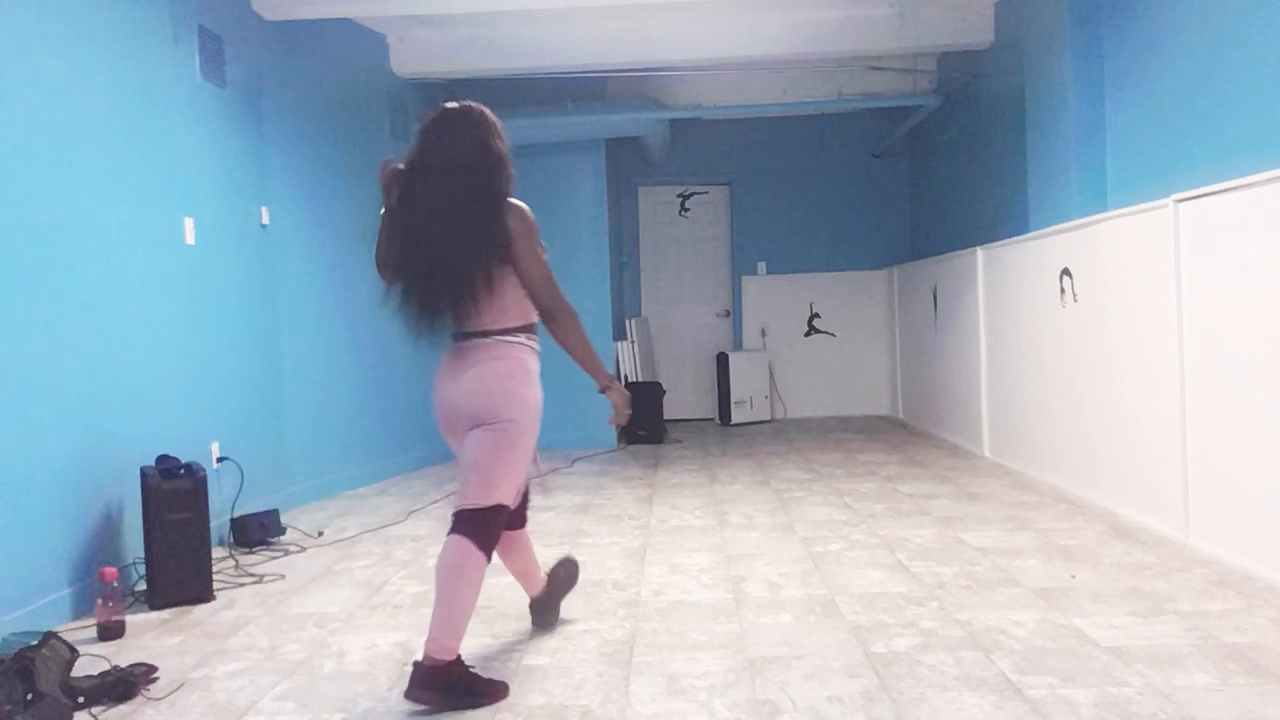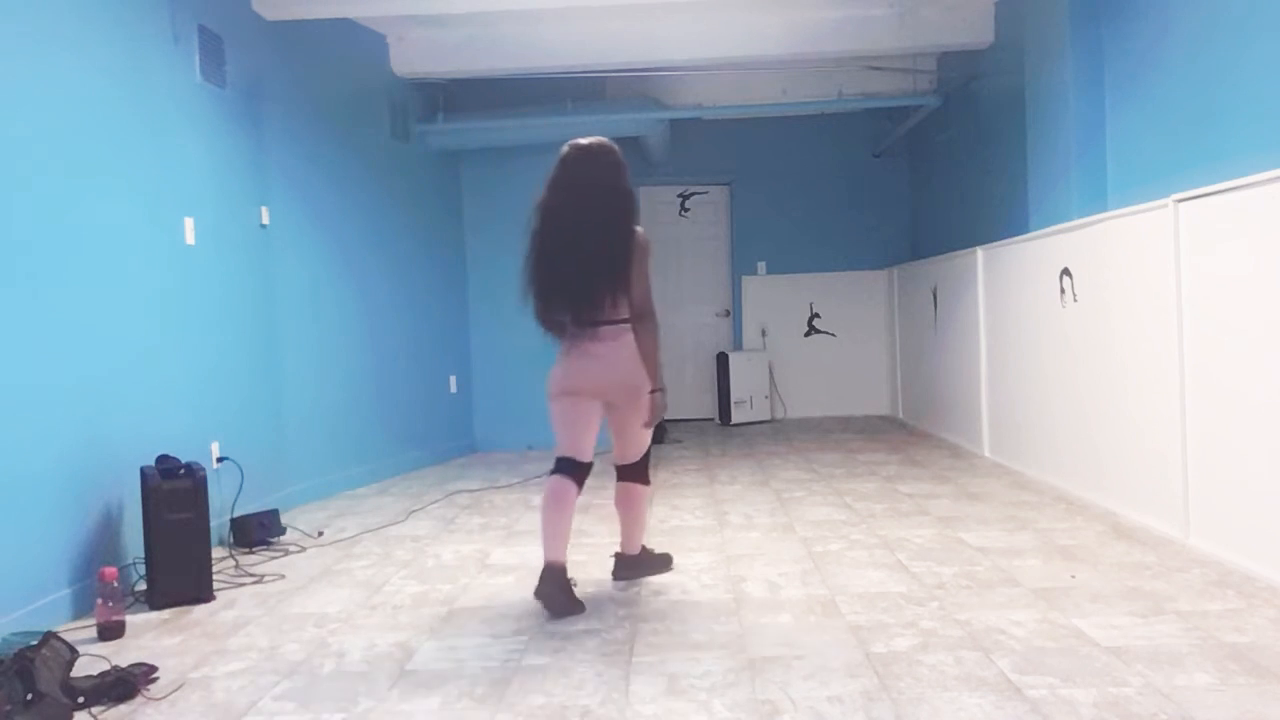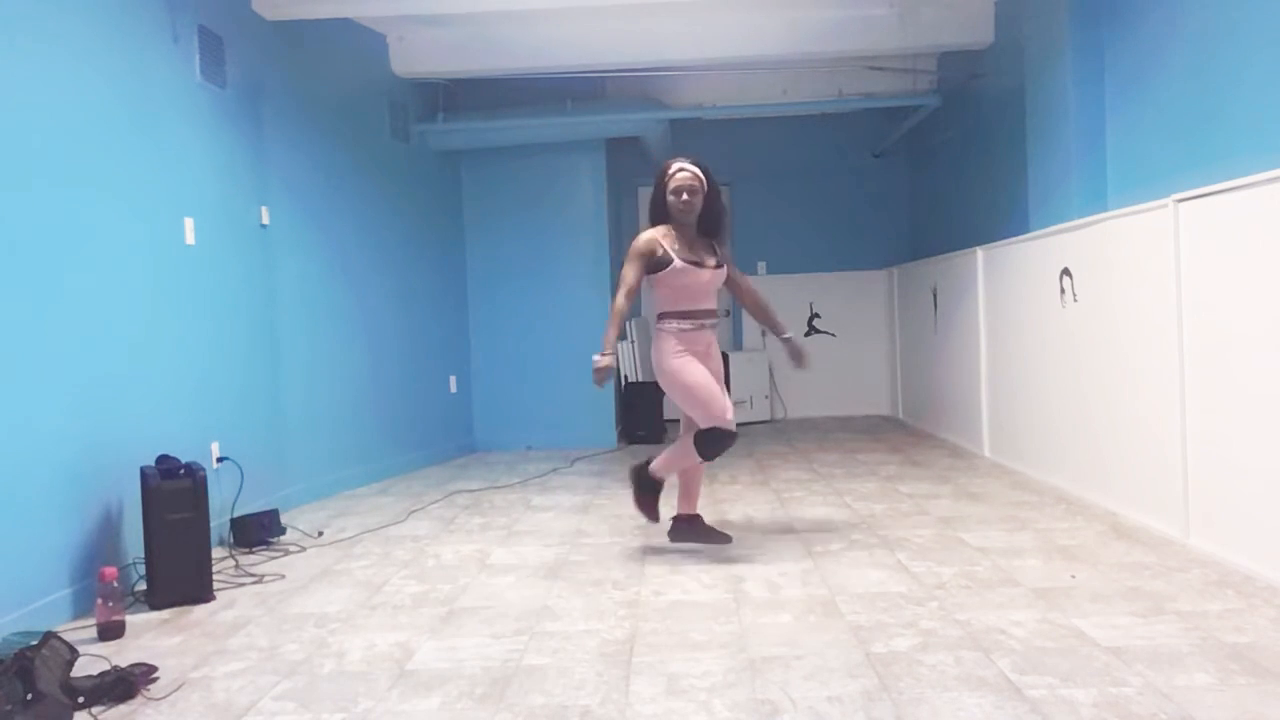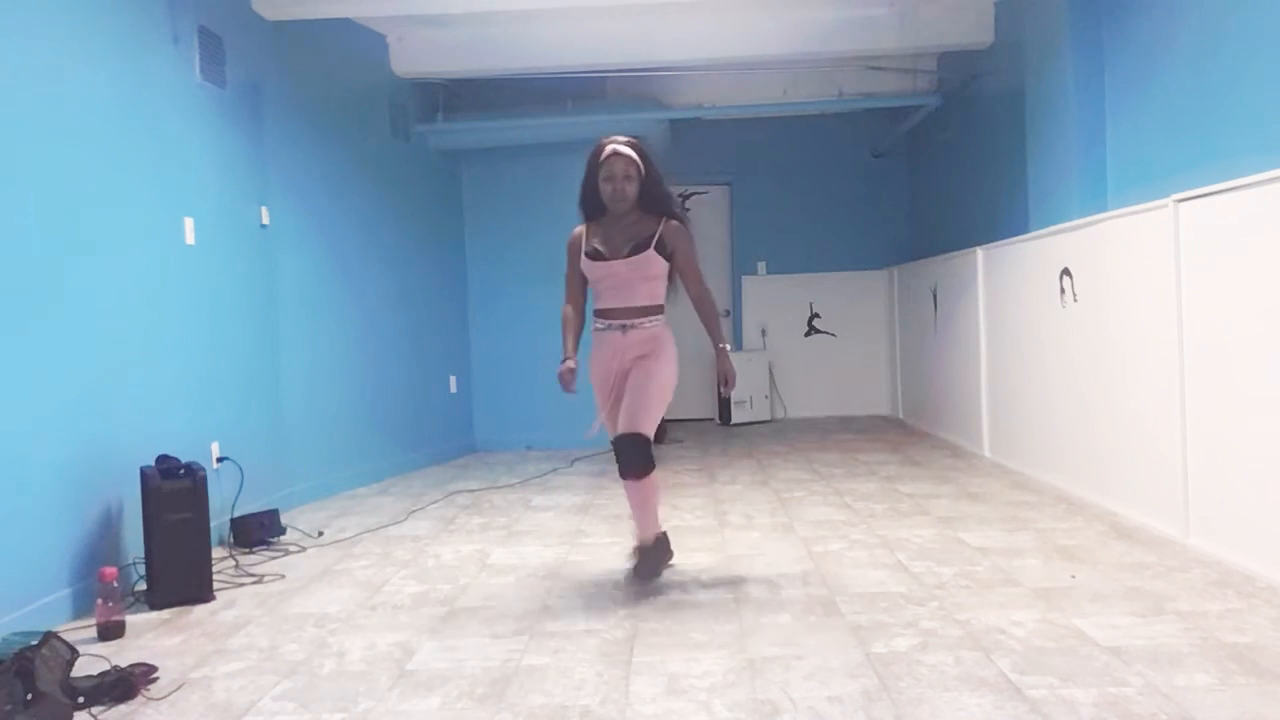
dt=1s
person 1, frame 1
left shoulder: (423, 224)
right shoulder: (509, 216)
left elbow: (389, 269)
right elbow: (554, 310)
left wrist: (394, 196)
right wrist: (606, 380)
left hip: (453, 381)
right hip: (504, 379)
left knee: (506, 500)
right knee: (480, 516)
left ankle: (541, 593)
right ankle: (438, 663)
person 1, frame 2
left shoulder: (549, 238)
right shoulder: (631, 239)
left elbow: (546, 313)
right elbow: (642, 315)
right wrist: (656, 383)
left hip: (572, 363)
right hip: (622, 360)
left knee: (568, 463)
right knee: (632, 462)
left ankle: (554, 570)
right ankle: (632, 554)
person 1, frame 3
left shoulder: (713, 245)
right shoulder: (650, 243)
left elbow: (746, 294)
right elbow: (625, 297)
left wrist: (784, 334)
right wrist: (607, 351)
left hip: (708, 347)
right hip: (674, 348)
left knee: (700, 434)
right knee: (722, 429)
left ankle: (686, 518)
right ankle: (651, 472)
person 1, frame 4
left shoulder: (668, 230)
right shoulder: (581, 238)
left elbow: (698, 293)
right elbow: (573, 302)
left wrist: (722, 351)
right wrist: (568, 355)
left hip: (651, 346)
right hip: (603, 351)
left knee: (634, 443)
right knee: (624, 449)
left ankle: (650, 542)
right ankle: (653, 539)
